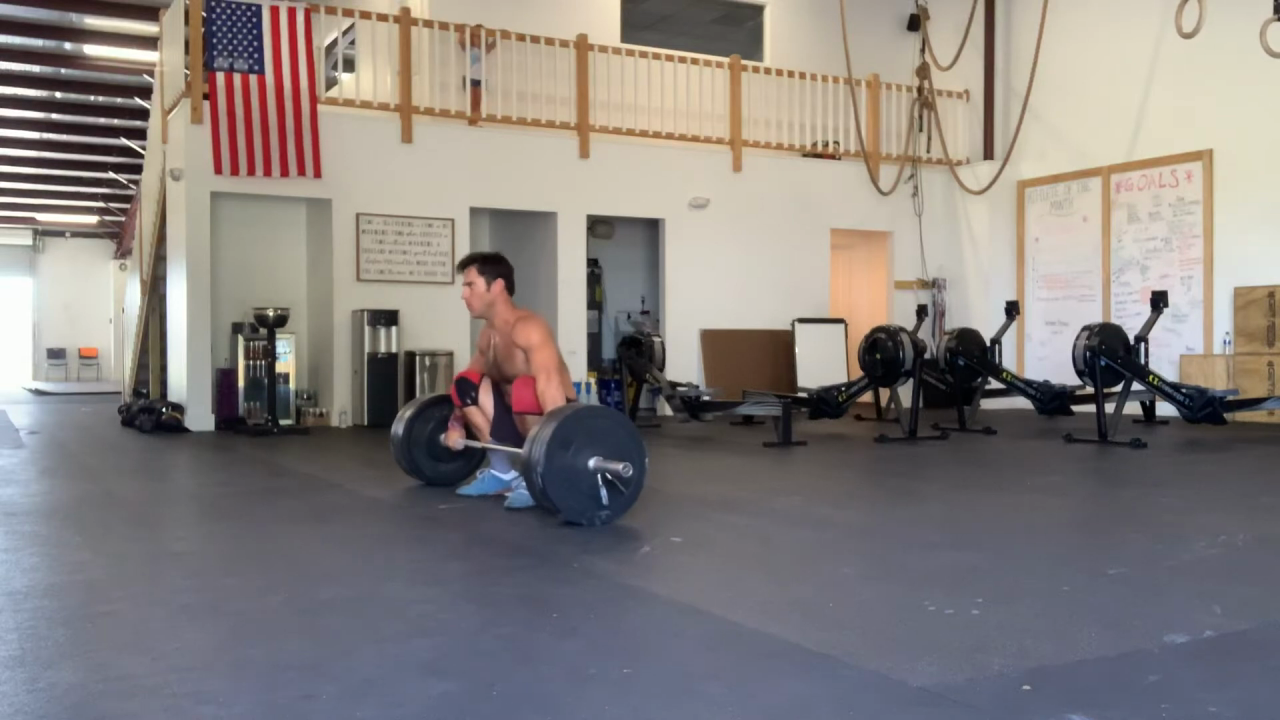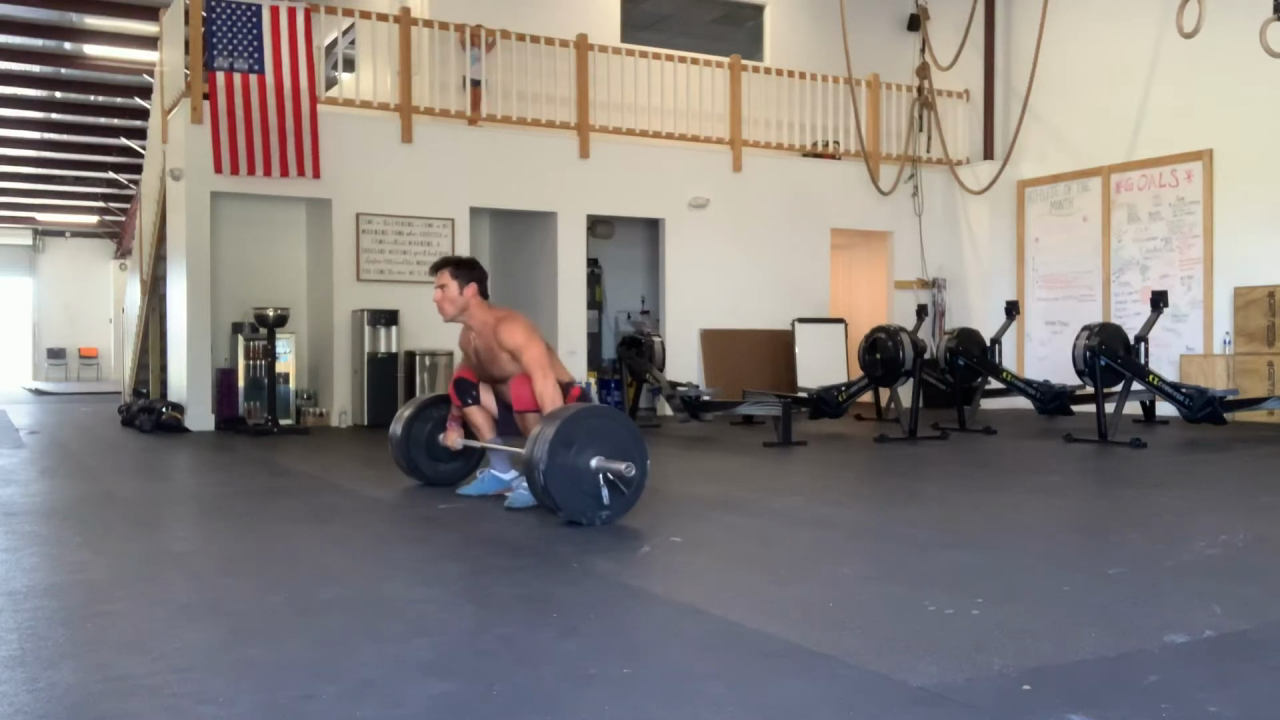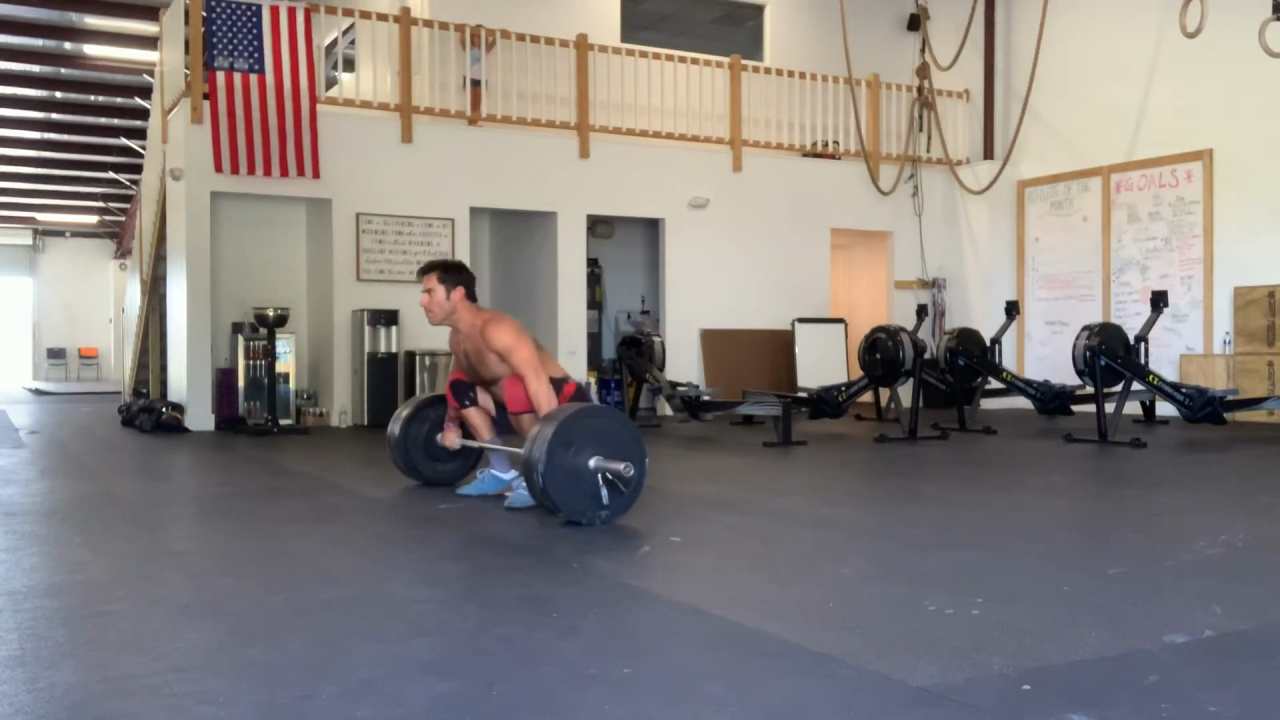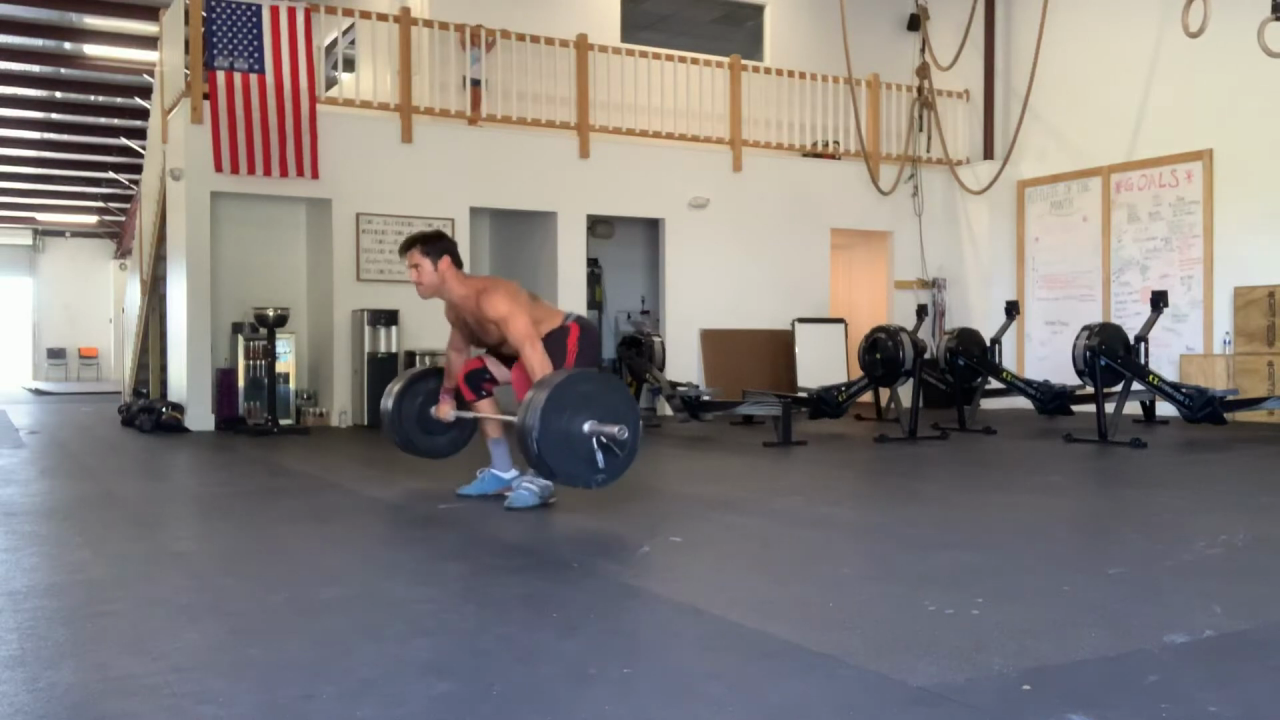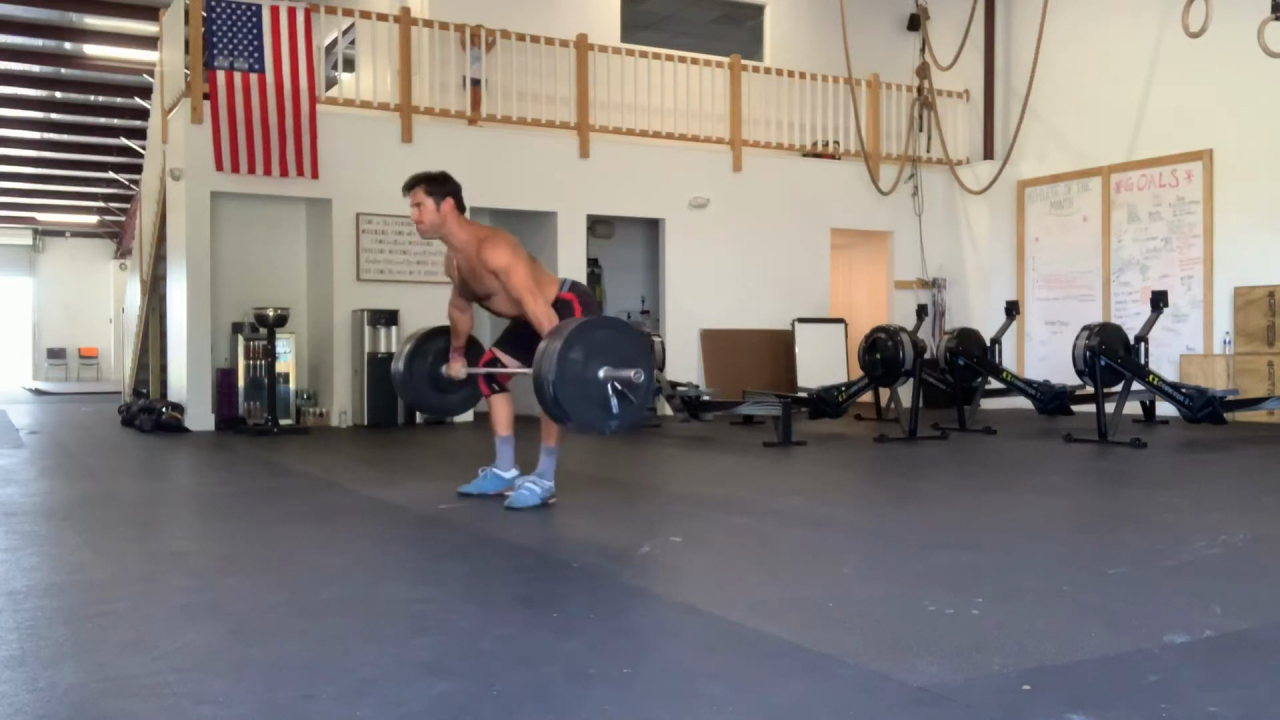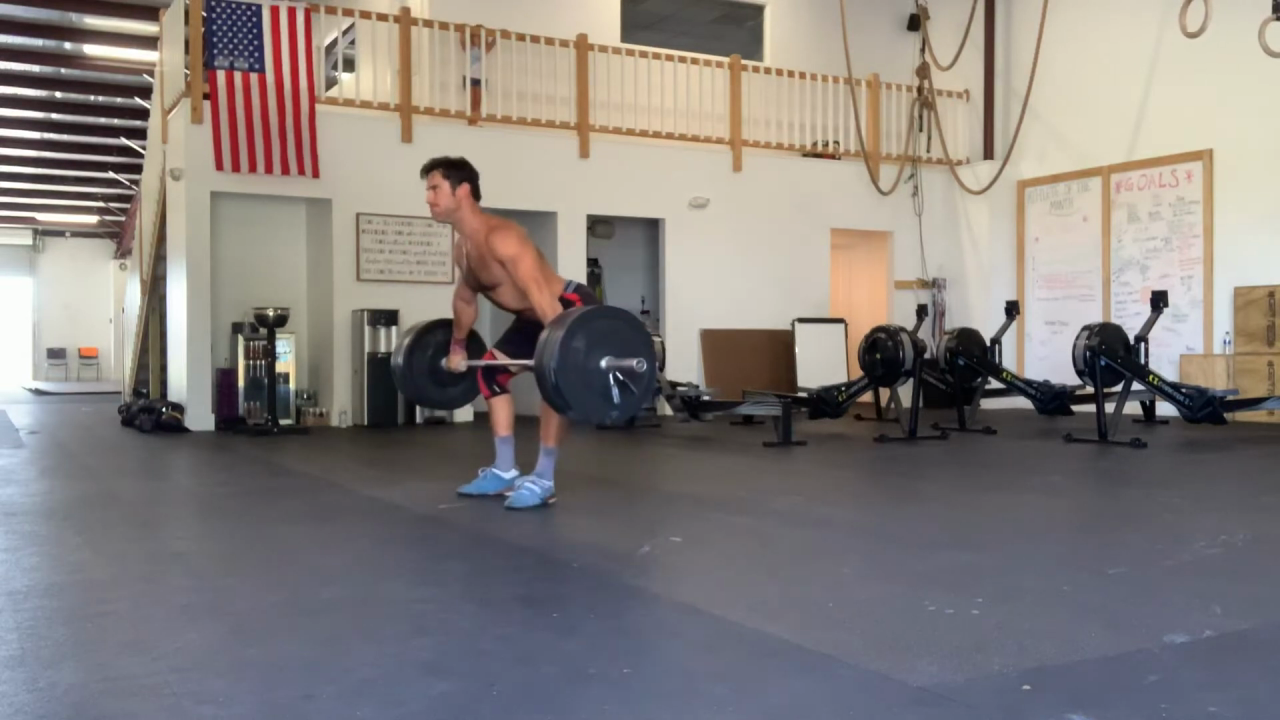
dt=0.4s
person 1, frame 1
left shoulder: (528, 327)
right shoulder: (488, 335)
left elbow: (549, 382)
right elbow: (472, 378)
right wrist: (456, 424)
right hip: (523, 419)
left knee: (523, 390)
right knee: (465, 384)
right ankle: (504, 473)
person 1, frame 2
left shoulder: (507, 326)
right shoulder: (468, 335)
left elbow: (544, 379)
right elbow: (465, 378)
right wrist: (454, 424)
left knee: (522, 387)
right knee: (463, 386)
right ankle: (503, 472)
person 1, frame 3
left shoulder: (495, 328)
right shoulder: (458, 338)
left elbow: (537, 380)
right elbow: (458, 379)
right wrist: (451, 424)
left hip: (567, 401)
left knee: (516, 388)
right knee: (458, 388)
right ankle: (503, 473)
person 1, frame 4
left shoulder: (490, 296)
right shoulder: (454, 306)
left elbow: (532, 350)
right elbow: (457, 350)
right wrist: (446, 397)
left hip: (573, 336)
right hip: (536, 338)
left knee: (528, 384)
right knee: (471, 377)
left ankle: (540, 481)
right ankle: (503, 473)
person 1, frame 5
left shoulder: (491, 246)
right shoulder: (453, 258)
left elbow: (534, 301)
right elbow: (460, 307)
right wrist: (456, 354)
left hip: (569, 306)
right hip: (530, 315)
right knee: (490, 373)
left ankle: (543, 480)
right ankle: (505, 472)
person 1, frame 6
left shoulder: (500, 236)
right shoulder: (462, 247)
left elbow: (539, 291)
right elbow: (465, 298)
right wrist: (457, 346)
left hip: (570, 307)
right hip: (532, 317)
right knee: (491, 373)
left ankle: (543, 480)
right ankle: (504, 472)
